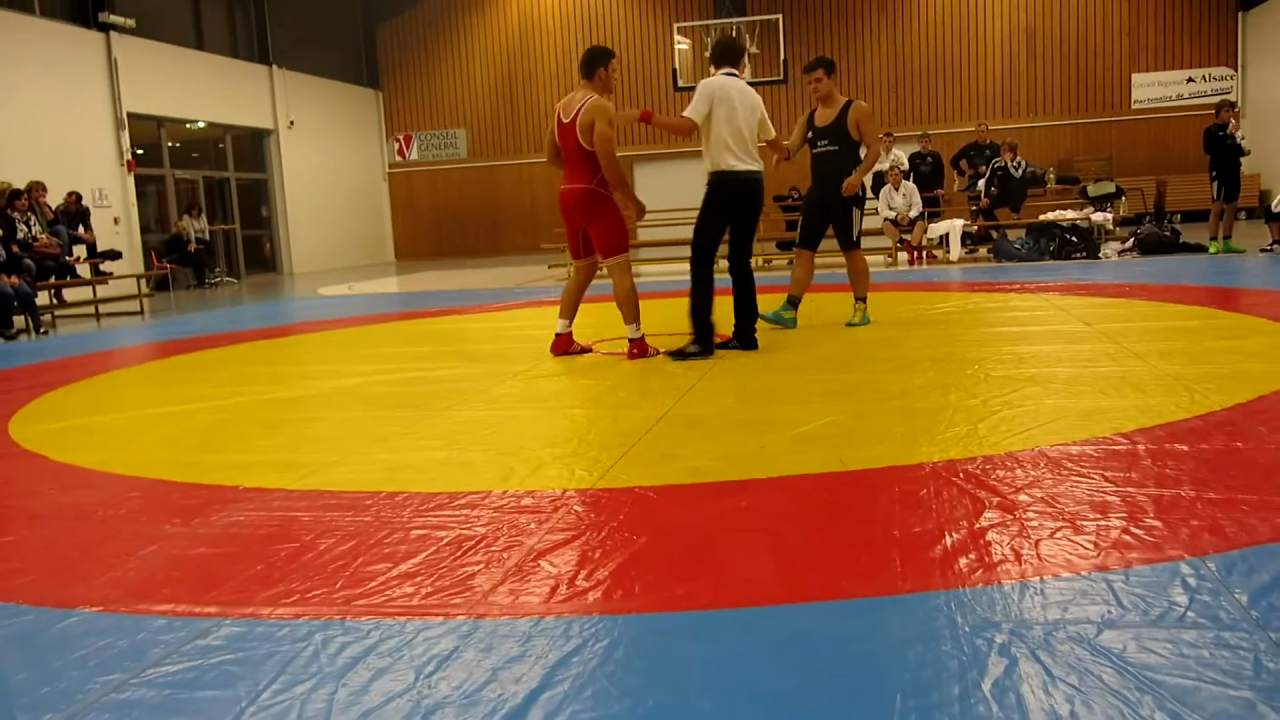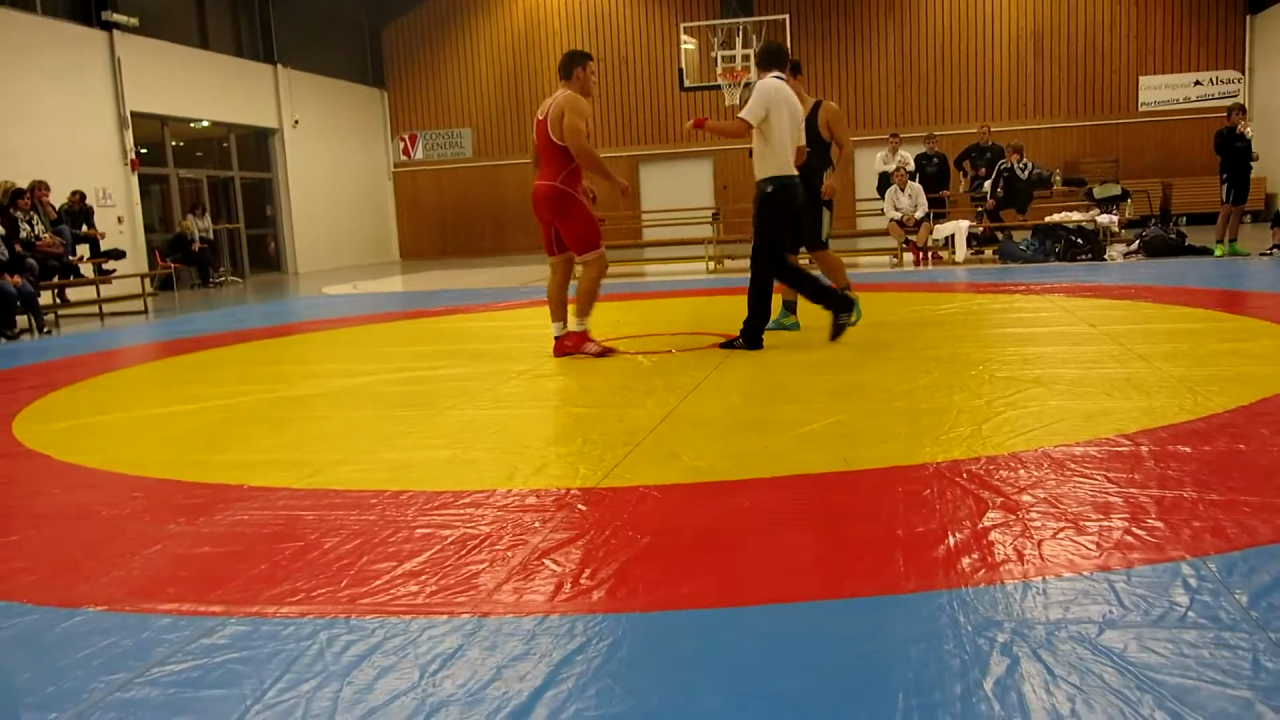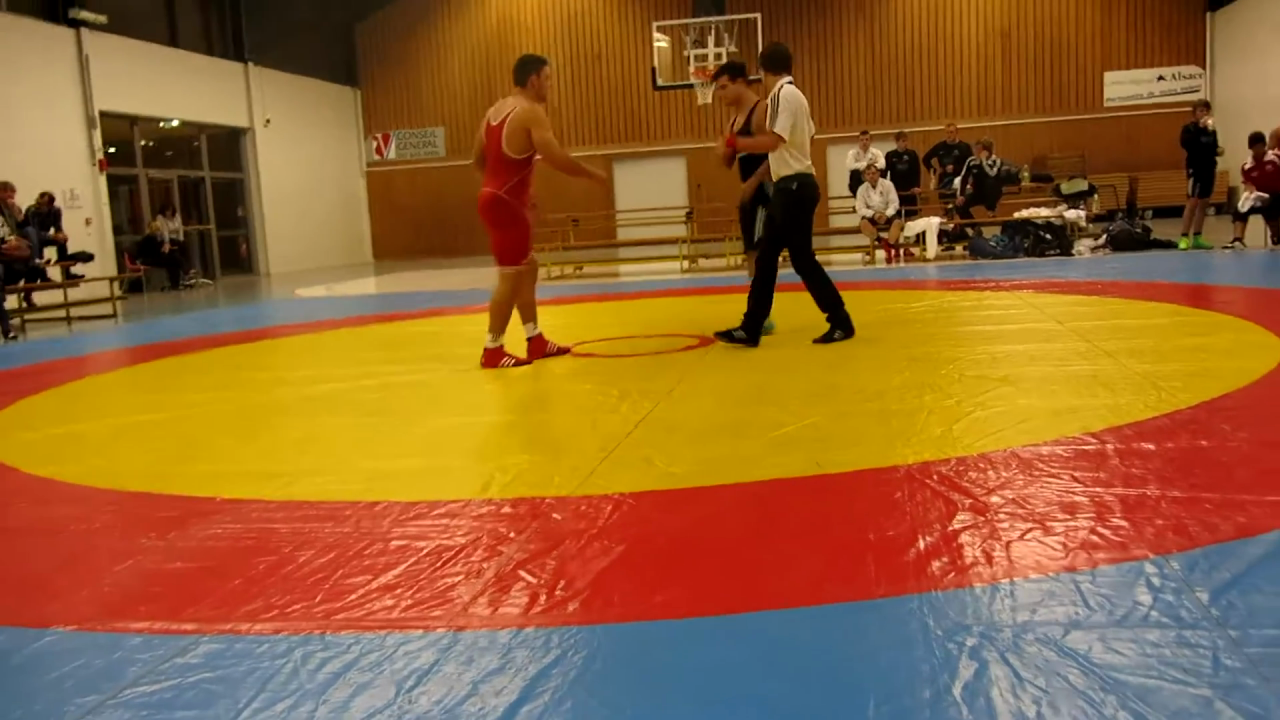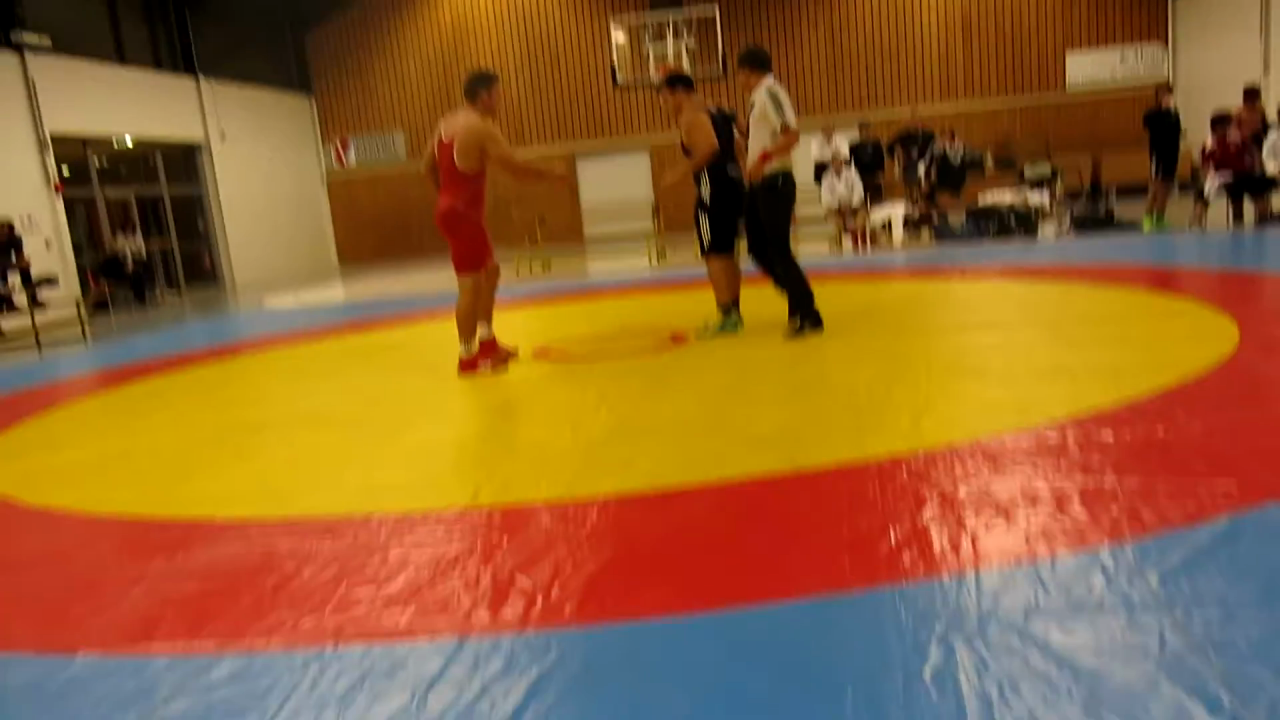
dt=0.3s
person 1, frame 1
left shoulder: (562, 105)
right shoulder: (602, 107)
left elbow: (552, 156)
right elbow: (608, 160)
right wrist: (632, 198)
left hip: (569, 195)
right hip: (594, 197)
left knee: (583, 269)
right knee: (620, 269)
left ankle: (562, 337)
right ankle: (637, 343)
person 1, frame 2
left shoulder: (547, 106)
right shoulder: (575, 102)
right elbow: (581, 150)
right wrist: (614, 179)
left hip: (544, 192)
right hip: (563, 195)
left knee: (560, 268)
right knee: (595, 263)
left ankle: (562, 338)
right ankle: (579, 333)
person 1, frame 3
left shoulder: (495, 110)
right shoulder: (531, 113)
left elbow: (478, 159)
right elbow: (558, 159)
right wrist: (594, 173)
left hip: (494, 198)
right hip: (506, 204)
left knee: (528, 269)
right knee: (511, 278)
left ankle: (537, 341)
right ankle: (493, 350)
person 1, frame 4
left shoulder: (445, 125)
right shoulder: (481, 128)
left elbow: (430, 168)
right elbow: (516, 168)
right wrist: (552, 173)
left hip: (453, 209)
right hip: (463, 215)
left knee: (489, 272)
right knee: (471, 285)
left ankle: (486, 341)
right ankle: (468, 357)
person 2, frame 1
left shoulder: (710, 85)
right shoulder: (752, 94)
left elbow: (688, 127)
right elbow: (774, 141)
left wrist: (647, 117)
right wrist: (784, 153)
left hip: (725, 182)
right hip: (753, 182)
left knee: (701, 259)
right knee: (740, 260)
left ankle: (701, 339)
right ankle: (745, 333)
person 2, frame 2
left shoulder: (766, 88)
right shoulder: (792, 98)
left elbow: (741, 128)
left wrist: (701, 123)
left hip: (774, 186)
right hip: (789, 184)
left knee: (772, 263)
right knee: (761, 261)
left ankle: (842, 304)
right ankle: (751, 334)
person 2, frame 3
left shoulder: (782, 95)
right shoulder: (794, 95)
left elbow: (772, 141)
left wrist: (732, 142)
left hip: (794, 186)
right hip: (790, 185)
left knee: (801, 258)
right knee: (766, 256)
left ankle: (840, 321)
right ankle: (750, 328)
person 2, frame 4
left shoulder: (771, 93)
right shoulder: (760, 97)
left elbow: (791, 136)
left wrist: (762, 158)
left hip: (774, 181)
right hip: (759, 183)
left knee: (777, 250)
right knee: (759, 248)
left ankle: (808, 314)
right ankle: (798, 298)
person 3, frame 1
left shoulder: (857, 110)
right shoulder: (808, 118)
left elbow: (874, 148)
right elbow: (791, 147)
left wrist: (858, 176)
right wrist: (782, 153)
left hip: (845, 190)
right hip: (817, 190)
left knee: (851, 250)
right knee: (803, 249)
left ankle: (861, 307)
right ankle: (789, 310)
person 3, frame 2
left shoulder: (827, 111)
left elbow: (846, 147)
left wrist: (836, 177)
left hip: (818, 190)
left knee: (818, 250)
right knee: (787, 253)
right ankle: (788, 313)
person 3, frame 3
left shoulder: (763, 110)
right shoulder: (734, 120)
right elbow: (733, 156)
left wrist: (754, 180)
left hip: (765, 188)
right hip: (753, 191)
left knee: (755, 252)
right knee: (756, 252)
person 3, frame 4
left shoulder: (690, 116)
right shoulder: (718, 113)
left elbow: (708, 148)
right elbow: (725, 152)
left wrist: (680, 173)
left hip: (713, 189)
right hip: (732, 185)
left knee: (714, 254)
right knee: (726, 253)
left ankle: (726, 314)
right ankle: (732, 311)
